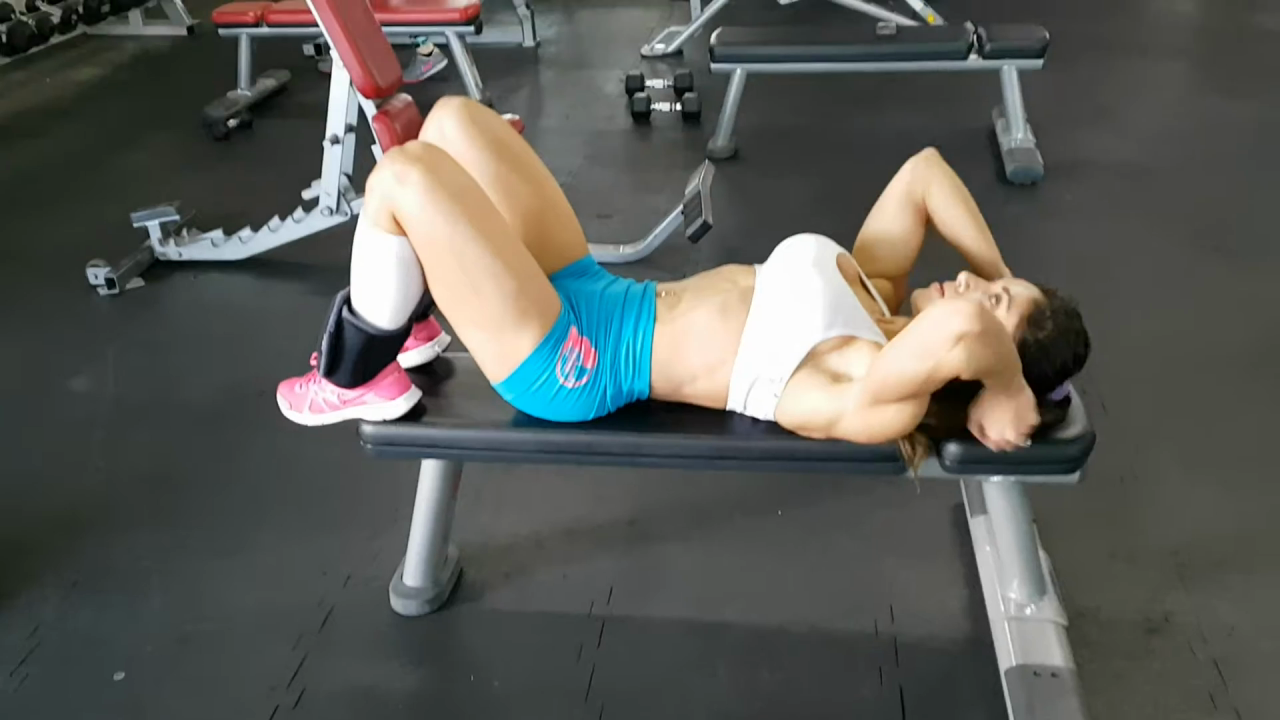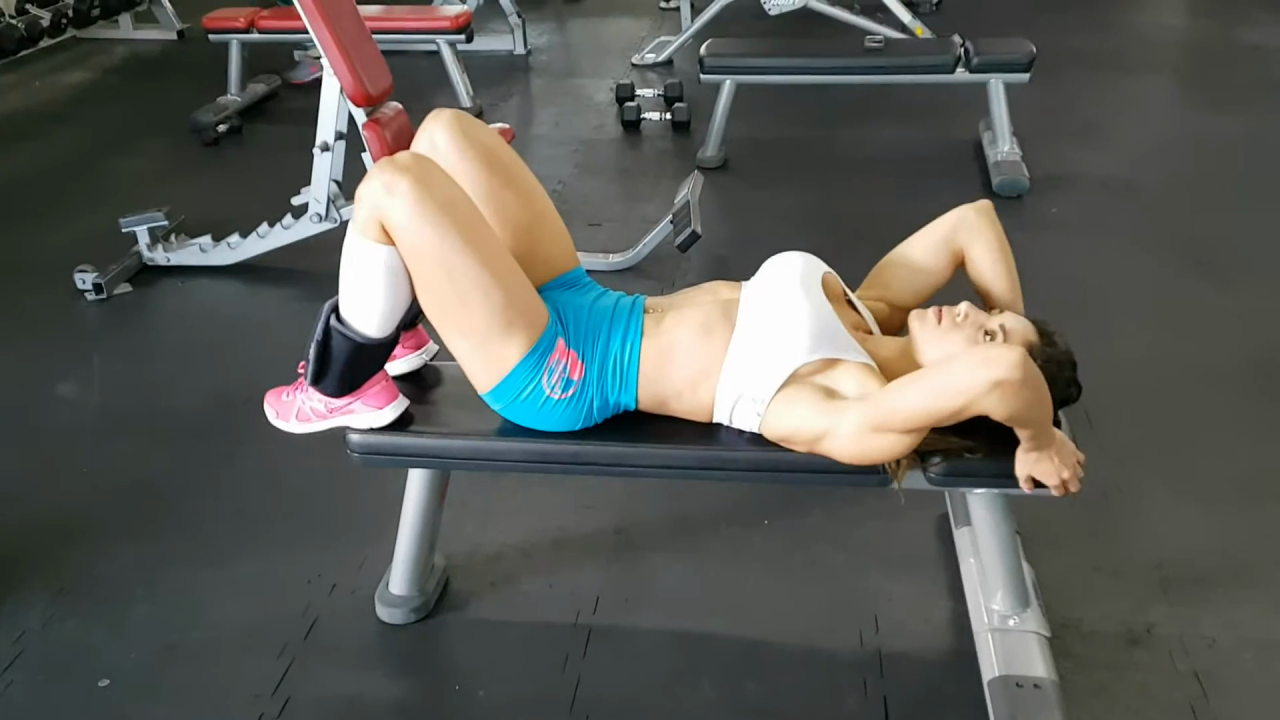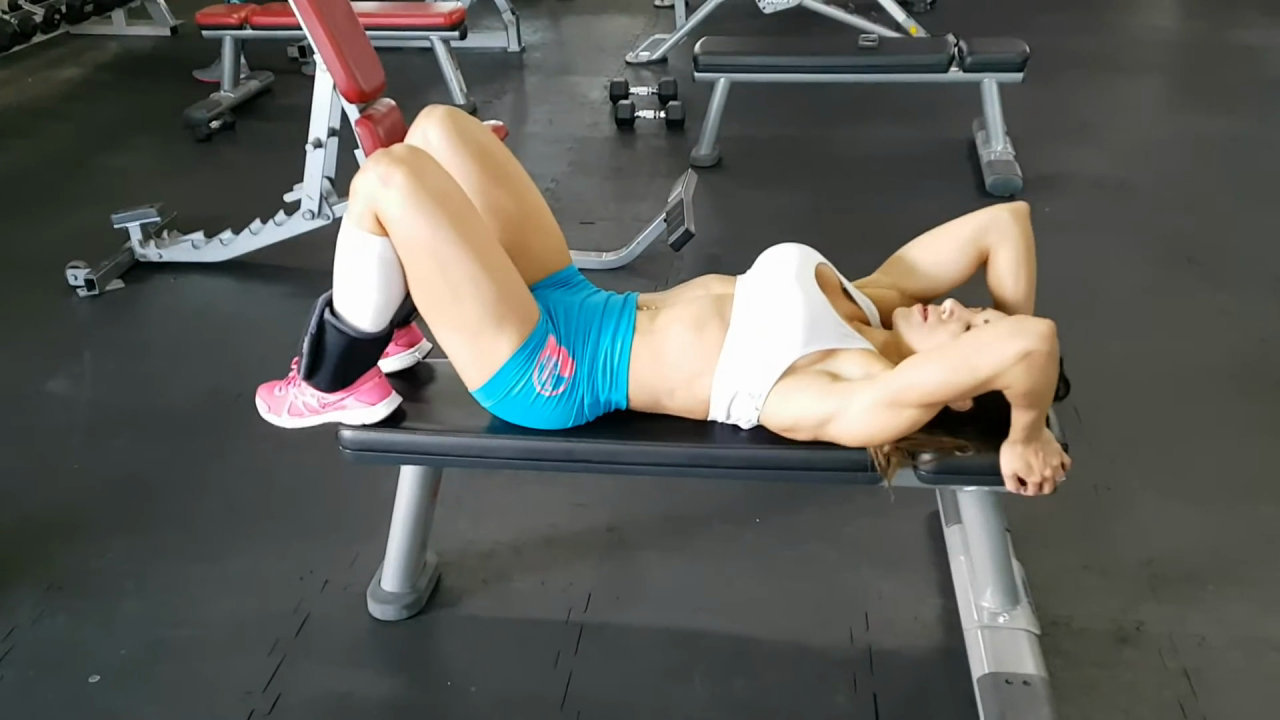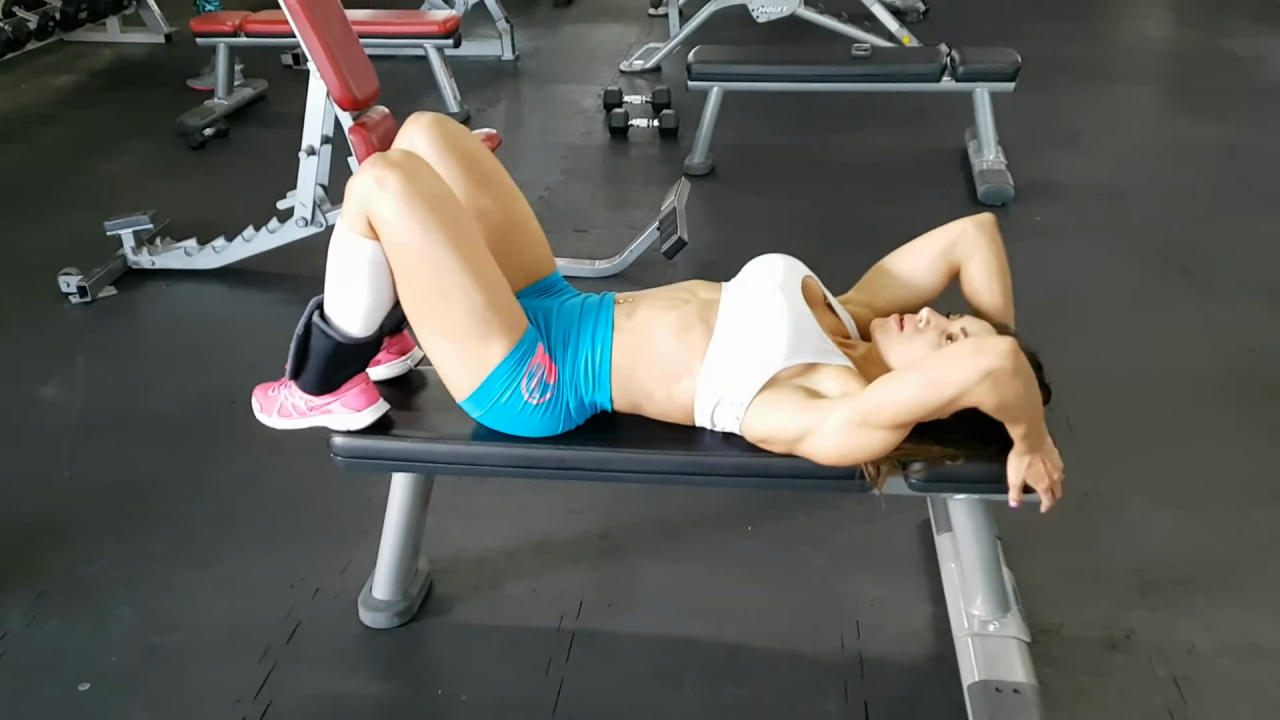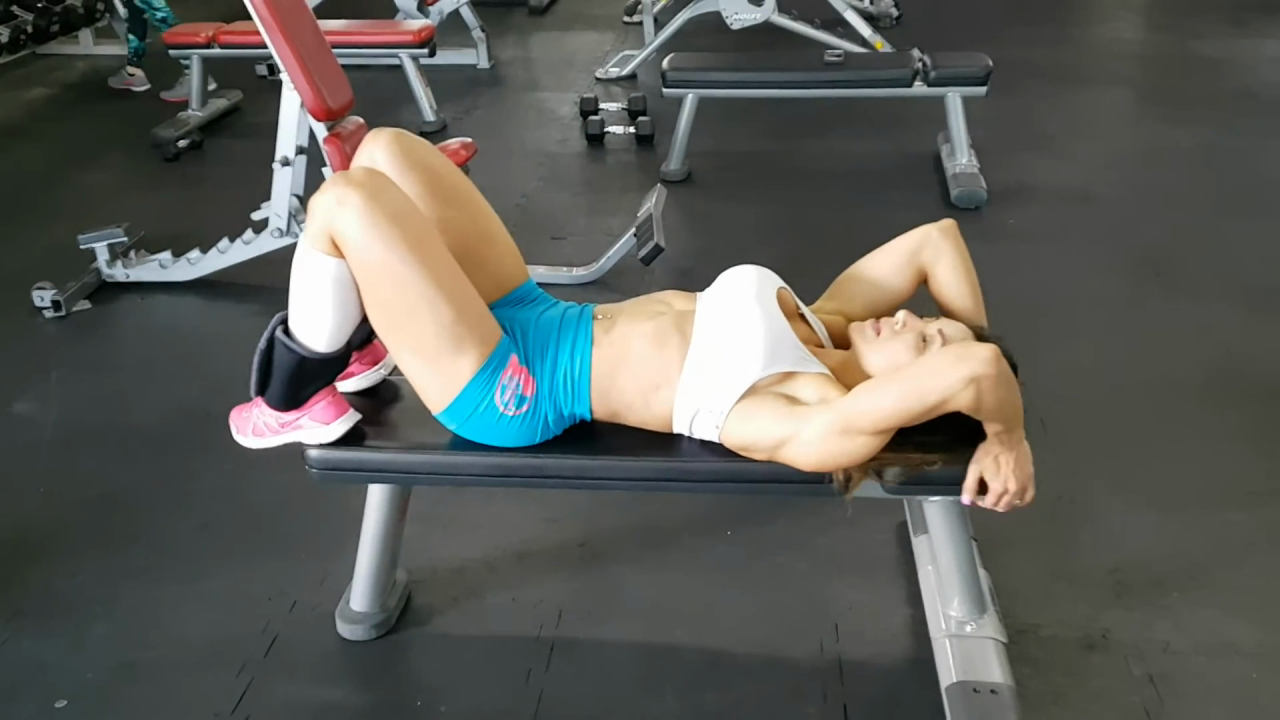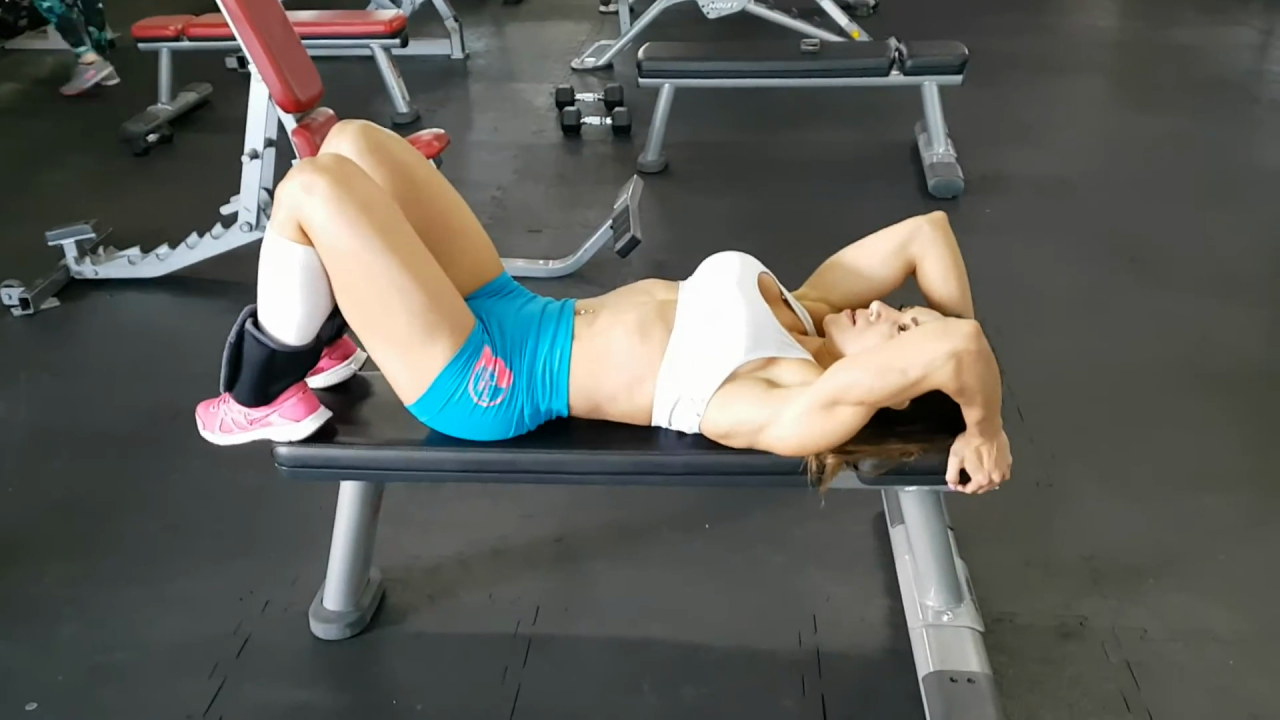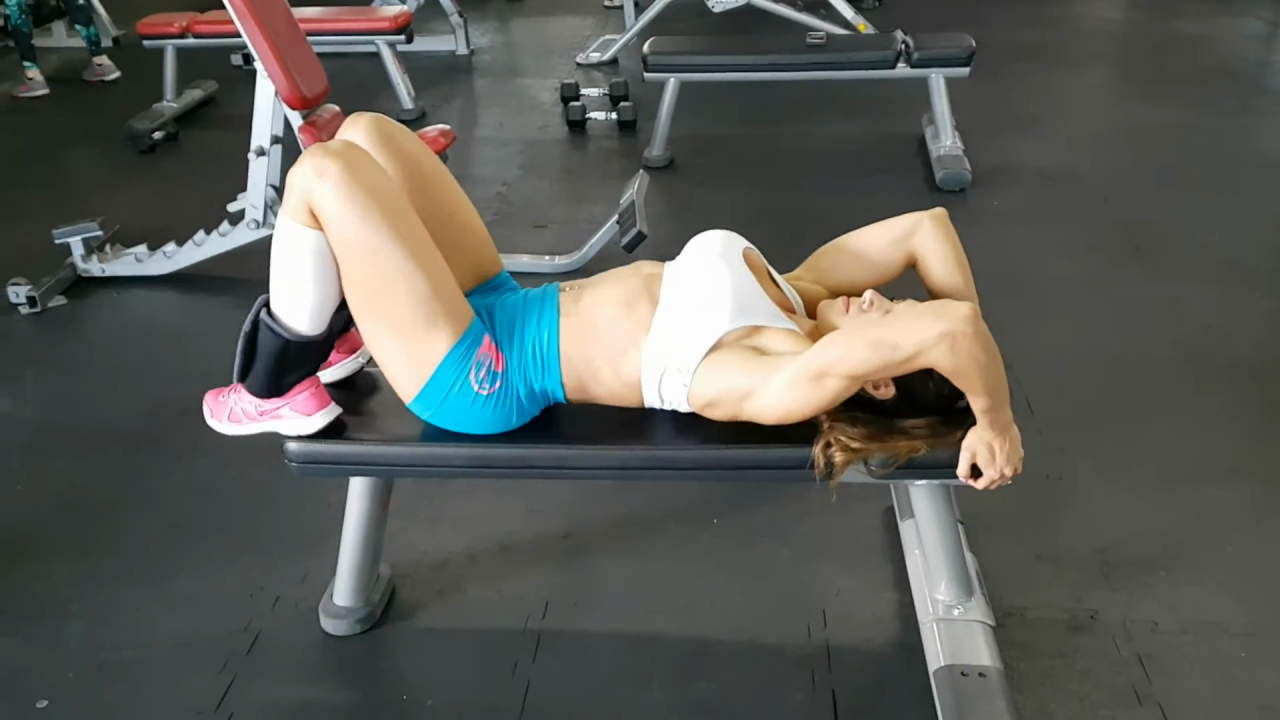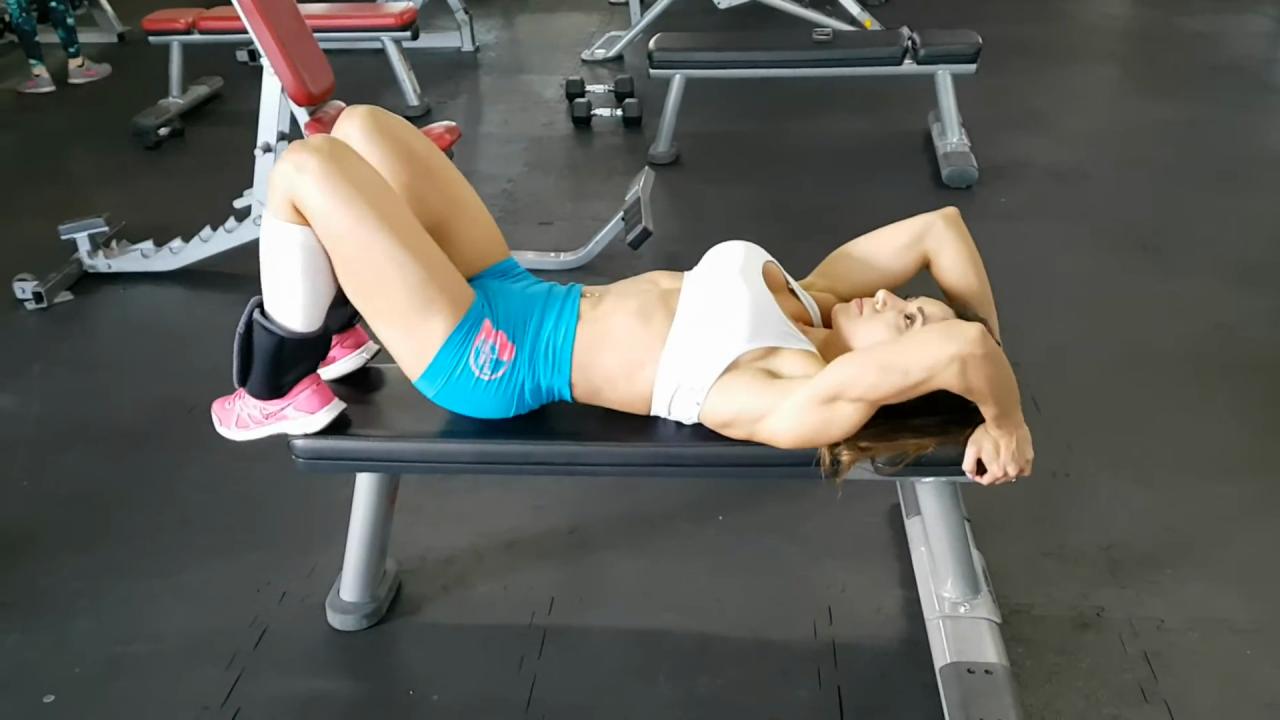
dt=0.4s
person 1, frame 1
left shoulder: (887, 401)
right shoulder: (876, 296)
left elbow: (958, 332)
right elbow: (923, 171)
left wrist: (1011, 391)
right wrist: (996, 266)
left hip: (567, 367)
right hip: (591, 301)
left knee: (404, 173)
right knee: (453, 120)
left ankle: (360, 380)
right ankle: (403, 320)
person 1, frame 2
left shoulder: (876, 413)
right shoulder: (871, 318)
left elbow: (1002, 381)
right elbow: (974, 218)
left wrist: (1039, 440)
right wrist: (1018, 337)
left hip: (555, 378)
right hip: (580, 312)
left knee: (394, 185)
right knee: (444, 130)
left ankle: (346, 391)
right ankle: (395, 333)
person 1, frame 3
left shoulder: (880, 400)
right shoulder: (874, 308)
left elbow: (1034, 341)
right elbow: (1006, 218)
left wrist: (1026, 432)
right wrist: (1013, 328)
left hip: (545, 377)
right hip: (571, 311)
left knee: (387, 176)
right knee: (435, 126)
left ankle: (340, 384)
right ankle: (388, 327)
person 1, frame 4
left shoulder: (850, 419)
right shoulder: (854, 323)
left elbow: (991, 364)
right elbow: (973, 232)
left wrist: (1030, 443)
right wrist: (1006, 343)
left hip: (527, 384)
right hip: (557, 317)
left knee: (381, 180)
right knee: (422, 133)
left ankle: (329, 387)
right ankle: (380, 333)
person 1, frame 5
left shoulder: (830, 423)
right shoulder: (824, 330)
left elbow: (976, 369)
right elbow: (935, 237)
left wrist: (1004, 437)
right wrist: (981, 344)
left hip: (507, 392)
right hip: (534, 325)
left knee: (344, 199)
right knee: (383, 149)
left ankle: (299, 401)
right ankle: (351, 345)
person 1, frame 6
left shoulder: (810, 409)
right shoulder: (807, 316)
left elbow: (959, 344)
right elbow: (927, 230)
left wrist: (983, 426)
right wrist: (965, 343)
left hip: (483, 385)
right hip: (508, 318)
left knee: (313, 187)
right knee: (351, 142)
left ankle: (267, 396)
right ankle: (324, 338)
person 1, frame 7
left shoulder: (803, 380)
right shoulder: (801, 305)
left elbow: (953, 326)
right elbow: (925, 225)
left wrist: (993, 417)
right wrist: (969, 330)
left hip: (475, 381)
right hip: (499, 313)
left knee: (322, 171)
right knee: (362, 134)
left ankle: (279, 388)
right ankle: (332, 332)
person 1, frame 8
left shoulder: (815, 403)
right shoulder: (811, 308)
left elbow: (963, 350)
right elbow: (939, 225)
left wrist: (1003, 418)
right wrist: (992, 344)
left hip: (486, 361)
right hip: (513, 304)
left knee: (303, 168)
right knee: (358, 126)
left ankle: (280, 388)
right ankle: (335, 325)
